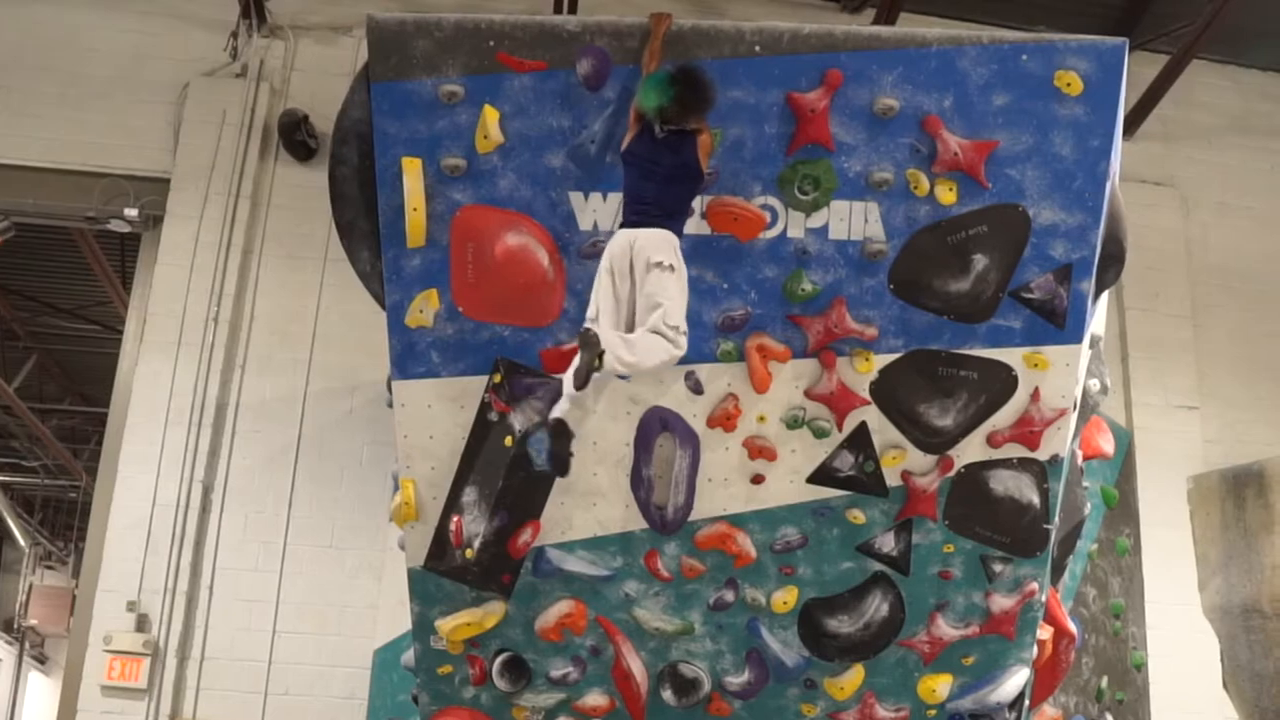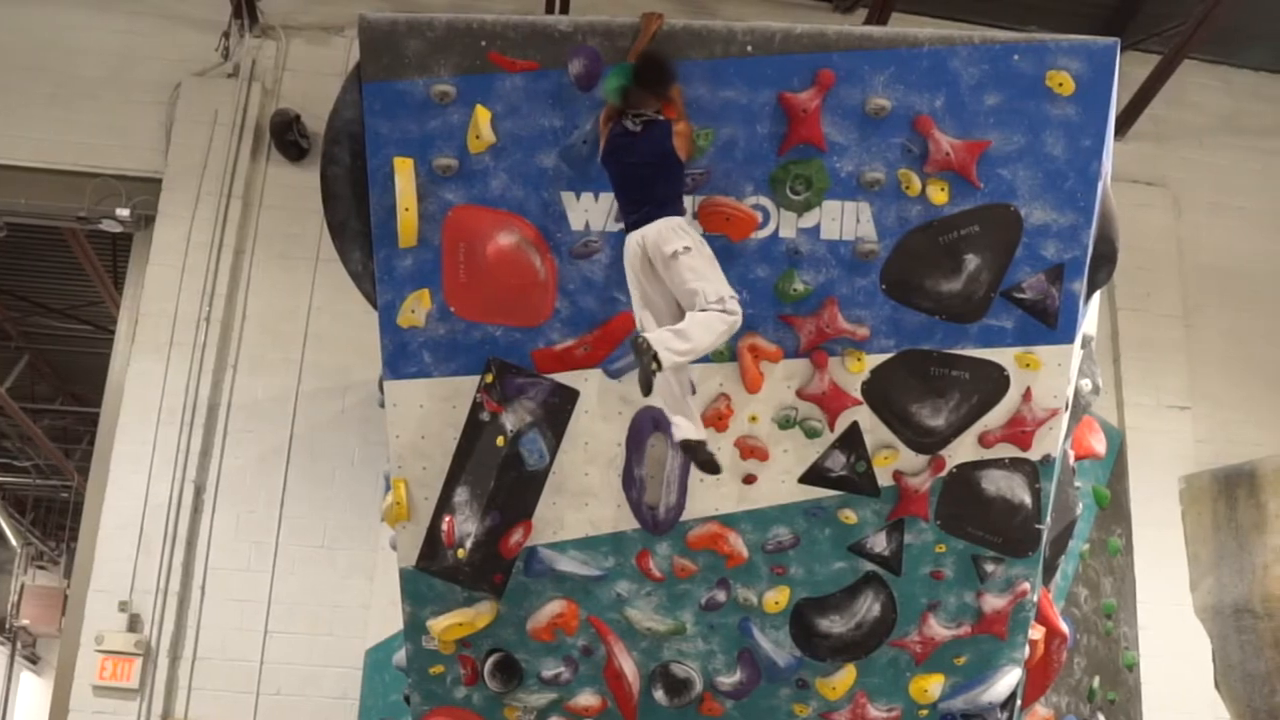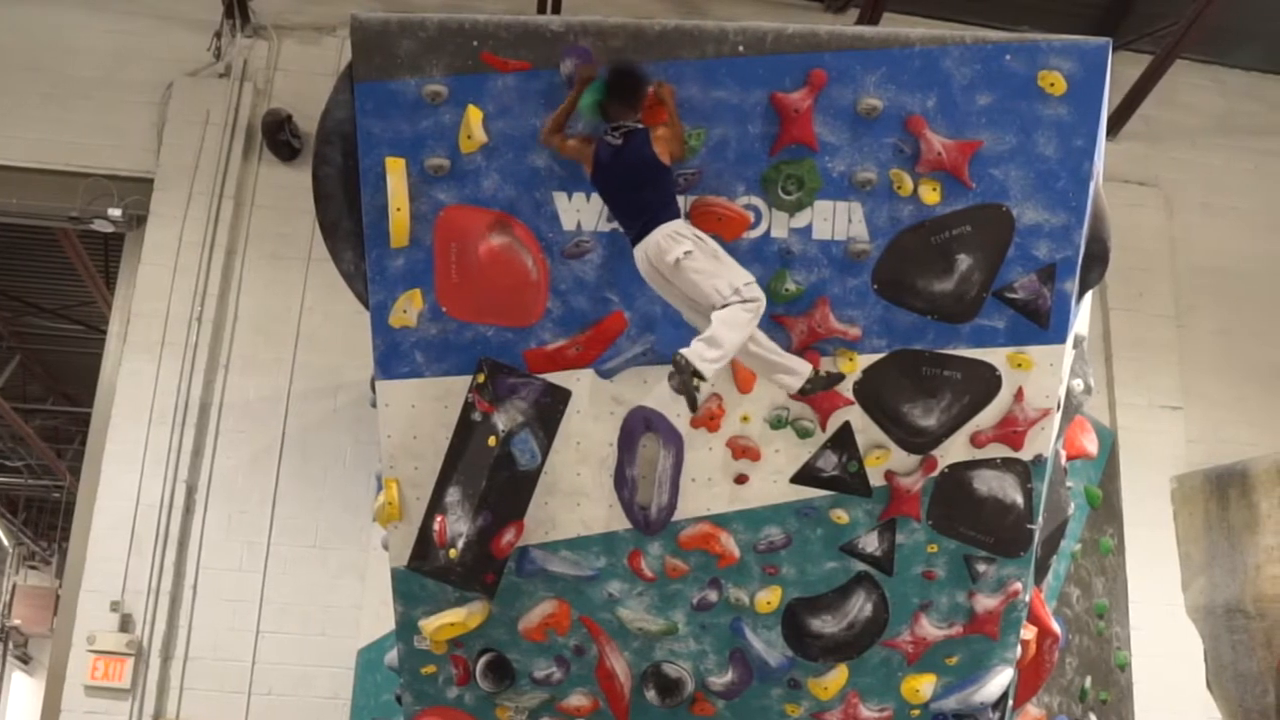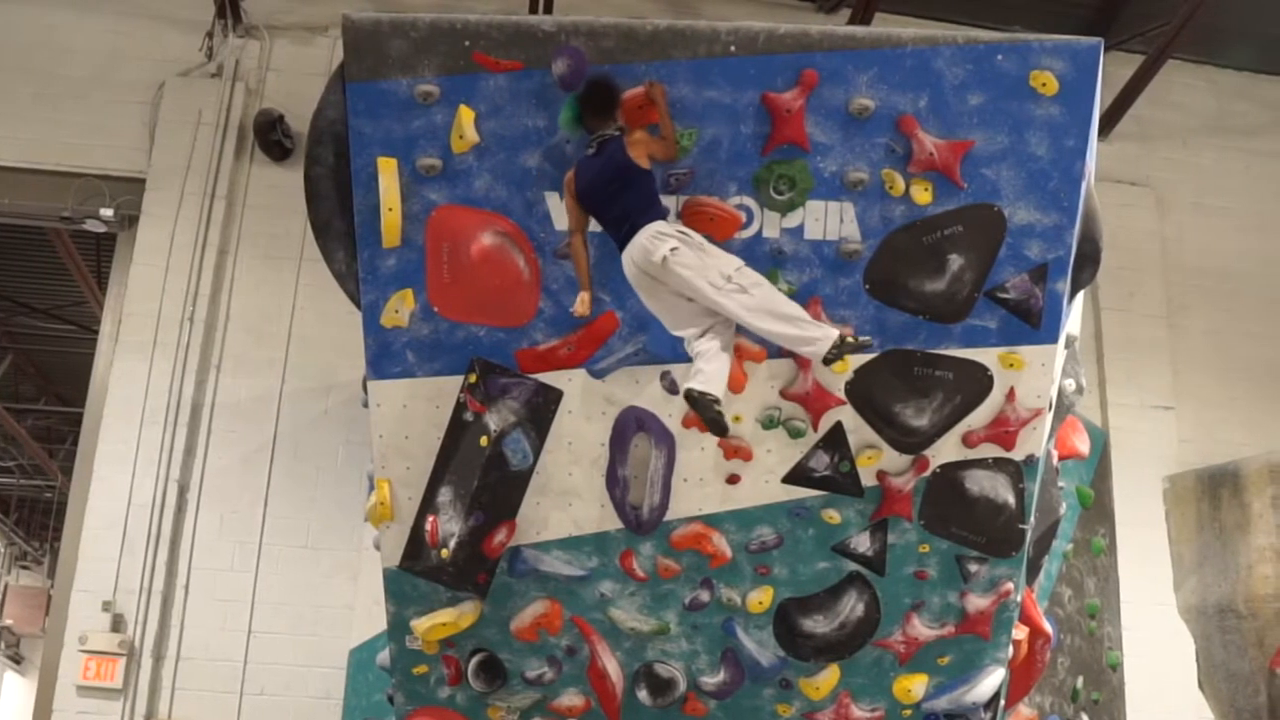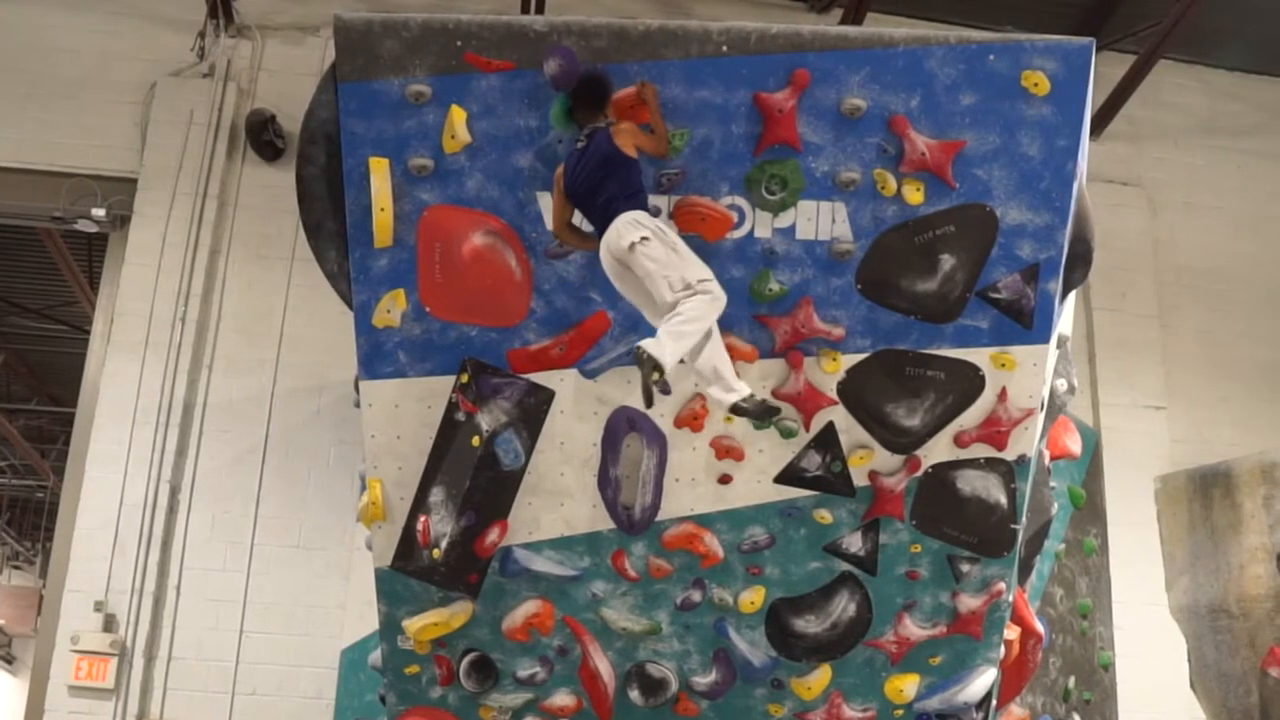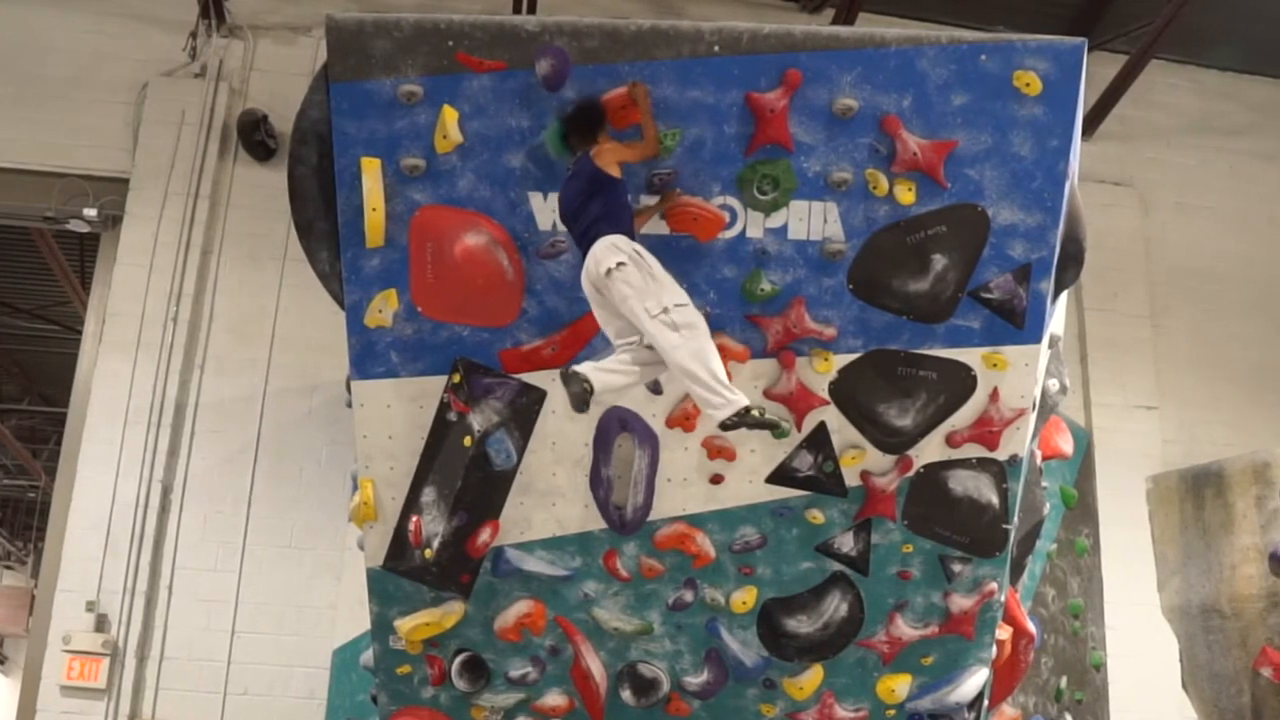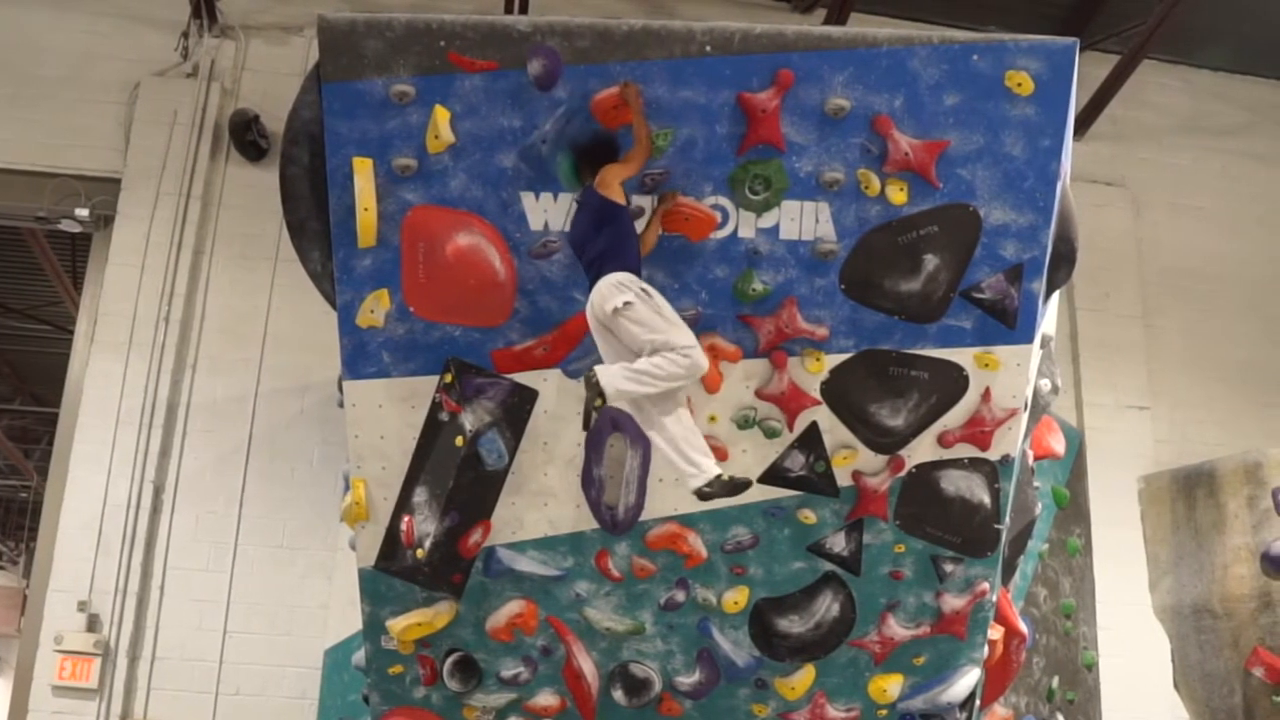
dt=0.5s
person 1, frame 1
left shoulder: (636, 131)
right shoulder: (702, 143)
left elbow: (644, 81)
left wrist: (656, 36)
right wrist: (692, 114)
left hip: (620, 242)
right hip: (660, 243)
left knee: (604, 334)
right knee: (667, 340)
left ankle: (564, 415)
right ankle: (602, 347)
person 1, frame 2
left shoulder: (608, 127)
right shoulder: (677, 131)
left elbow: (624, 79)
left wrist: (643, 36)
right wrist: (675, 105)
left hip: (635, 241)
right hip: (670, 230)
left knee: (666, 345)
right knee: (723, 310)
left ankle: (689, 433)
right ankle: (656, 348)
person 1, frame 3
left shoulder: (589, 151)
right shoulder: (658, 137)
left elbow: (548, 135)
right elbow: (680, 152)
left wrist: (578, 90)
right wrist: (670, 106)
left hip: (645, 255)
right hip: (673, 236)
left knee: (723, 324)
right knee: (745, 301)
left ankle: (800, 376)
right ankle: (695, 362)
person 1, frame 4
left shoulder: (575, 176)
right shoulder: (634, 141)
left elbow: (576, 235)
right elbow: (670, 150)
left wrist: (585, 290)
right wrist: (661, 105)
left hip: (632, 261)
right hip: (658, 239)
left knee: (710, 323)
right knee: (742, 285)
left ankle: (704, 388)
right ankle: (825, 341)
person 1, frame 5
left shoulder: (565, 171)
right shoulder: (622, 132)
left elbow: (562, 230)
right elbow: (662, 147)
right wrist: (652, 105)
left hip: (611, 252)
right hip: (637, 228)
left knee: (685, 314)
right knee: (705, 294)
left ankle: (735, 396)
right ankle: (656, 355)
person 1, frame 6
left shoulder: (569, 191)
right shoulder: (604, 154)
right elbow: (651, 147)
left wrist: (658, 206)
right wrist: (643, 106)
left hip: (592, 269)
right hip: (616, 254)
left knee: (651, 346)
right knee: (681, 324)
left ankle: (586, 375)
right ankle: (730, 407)
person 1, frame 7
left shoulder: (582, 221)
right shoulder: (605, 180)
left elbow: (638, 247)
right elbow: (642, 150)
left wrist: (660, 210)
right wrist: (635, 108)
left hip: (601, 303)
right hip: (619, 291)
left knee: (661, 396)
right knee: (687, 359)
left ankle: (705, 476)
right ankle: (606, 383)
